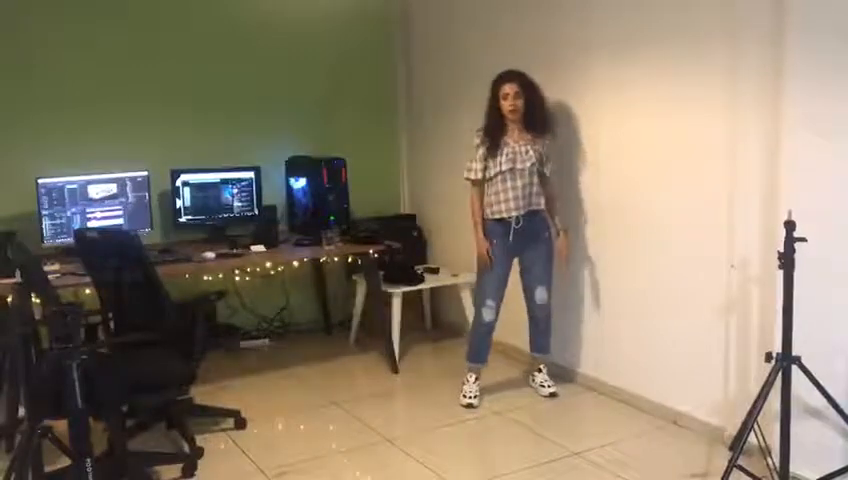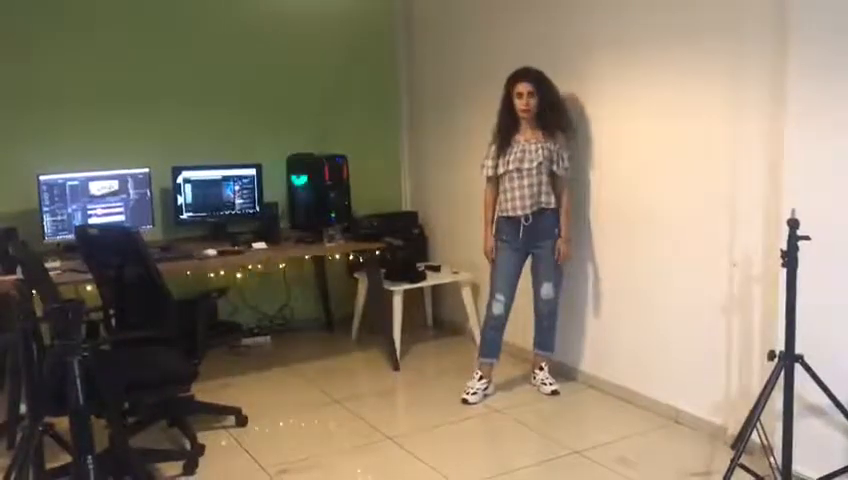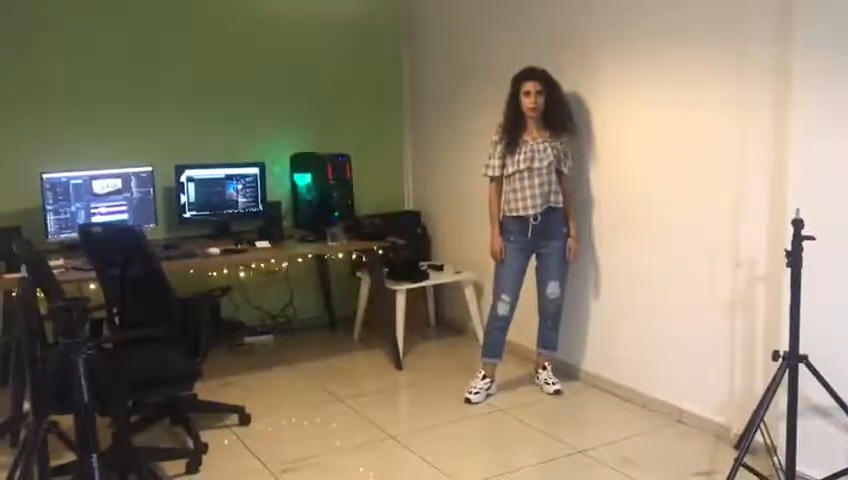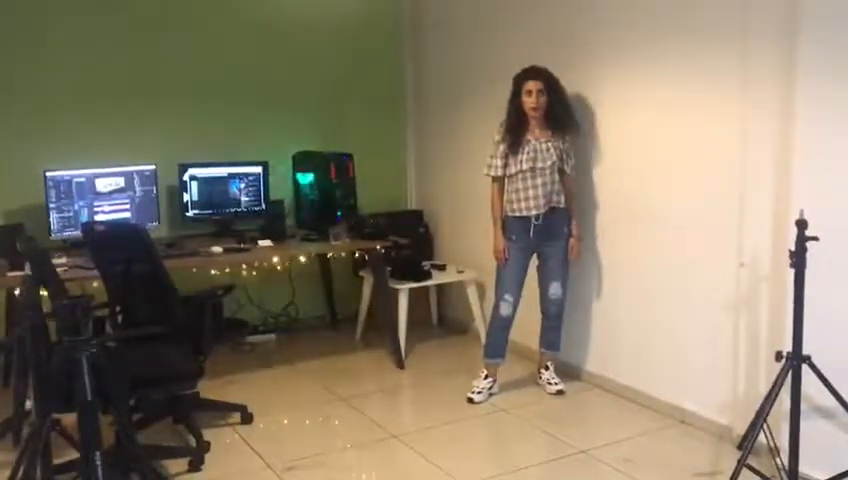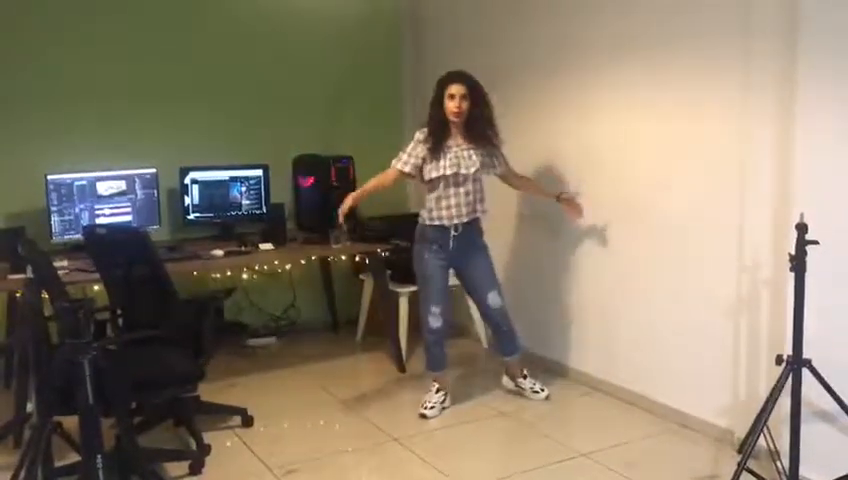
dt=1s
person 1, frame 1
left shoulder: (539, 140)
right shoulder: (486, 140)
left elbow: (547, 189)
right elbow: (477, 190)
left wrist: (559, 230)
right wrist: (479, 235)
left hip: (535, 229)
right hip: (498, 230)
left knee: (540, 303)
right knee: (487, 307)
left ankle: (539, 371)
right ankle: (473, 377)
person 1, frame 2
left shoulder: (554, 140)
right shoulder: (501, 141)
left elbow: (562, 190)
right elbow: (491, 189)
left wrist: (564, 234)
right wrist: (488, 233)
left hip: (546, 227)
right hip: (510, 229)
left knee: (547, 302)
right knee: (498, 303)
left ankle: (541, 368)
right ankle: (483, 376)
person 1, frame 3
left shoulder: (558, 139)
right shoulder: (505, 138)
left elbow: (565, 186)
right elbow: (494, 187)
left wrist: (573, 231)
right wrist: (495, 233)
left hip: (552, 227)
right hip: (516, 228)
left knee: (551, 301)
right knee: (503, 302)
left ankle: (543, 368)
right ankle: (486, 375)
person 1, frame 4
left shoulder: (560, 138)
right shoulder: (507, 138)
left elbow: (567, 185)
right elbow: (497, 187)
left wrist: (574, 229)
right wrist: (497, 232)
left hip: (553, 227)
right hip: (517, 227)
left knee: (554, 301)
right knee: (505, 303)
left ankle: (546, 368)
right ankle: (488, 376)
person 1, frame 5
left shoulder: (484, 143)
right shoulder: (426, 140)
left elbow: (512, 177)
right elbow: (393, 173)
left wrist: (556, 196)
right wrist: (355, 195)
left hip: (470, 237)
right hip: (433, 239)
left knee: (496, 308)
right knee: (434, 316)
left ankle: (515, 374)
right ankle: (439, 388)
